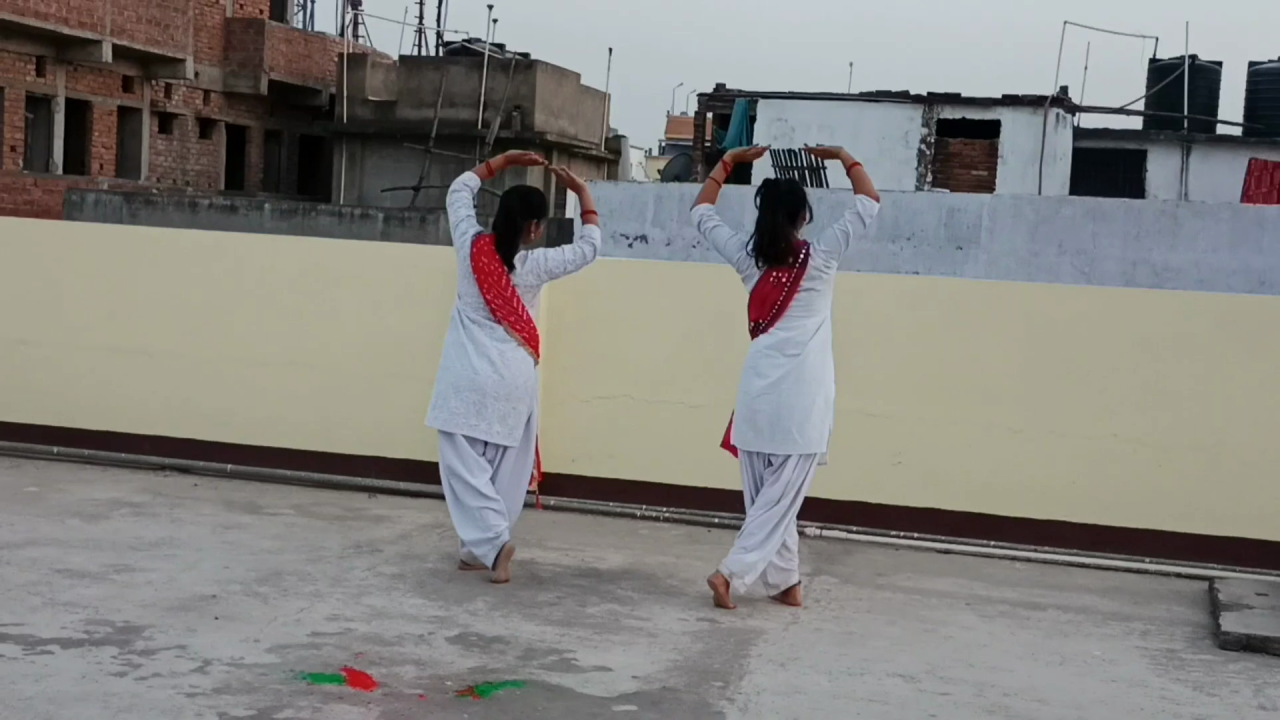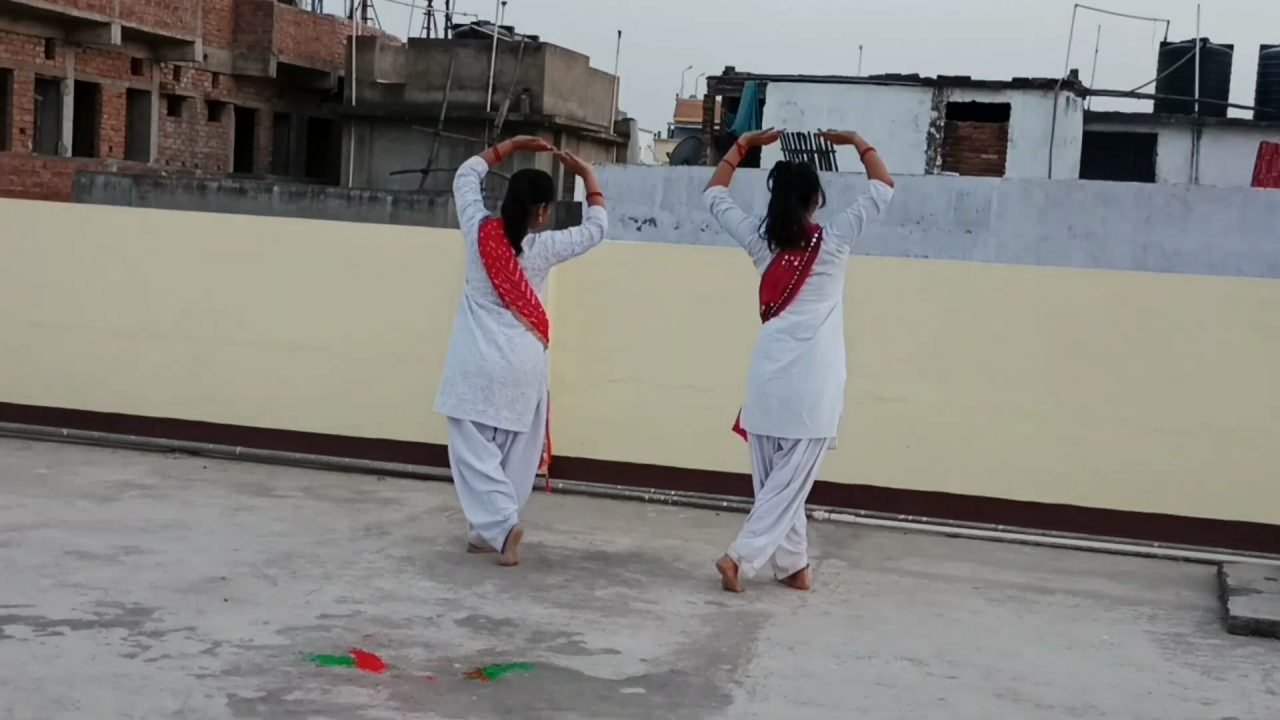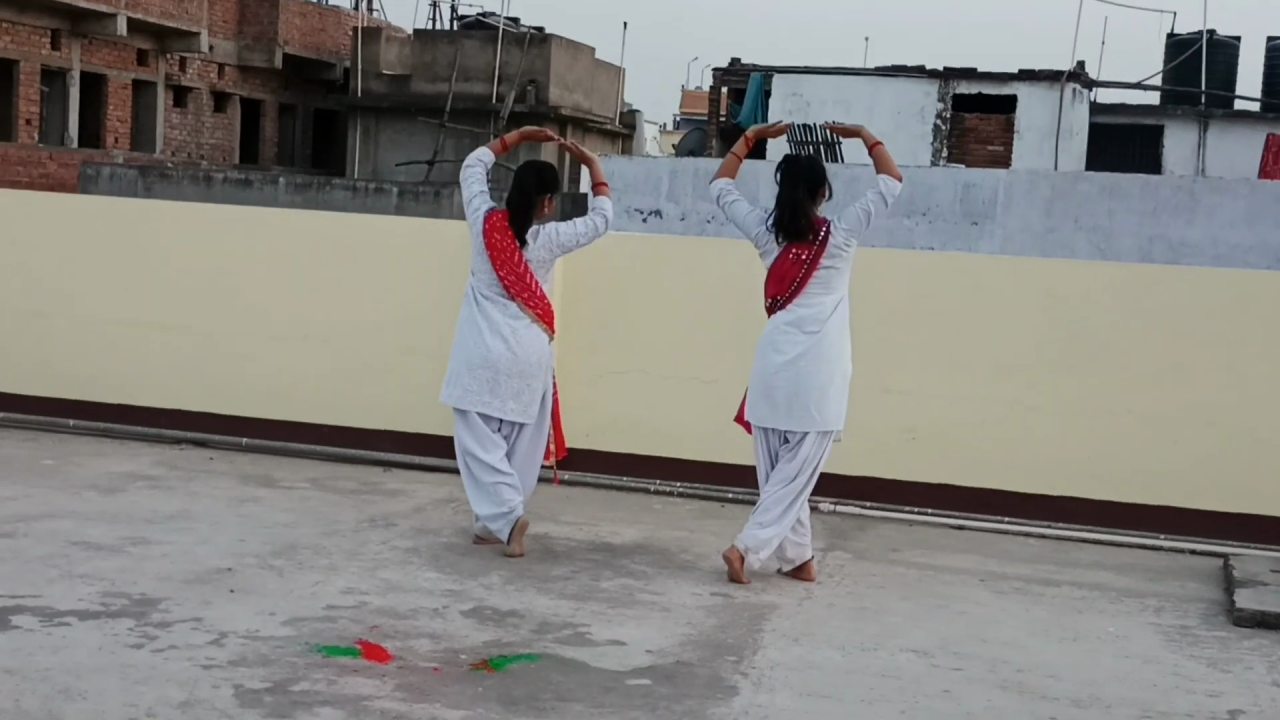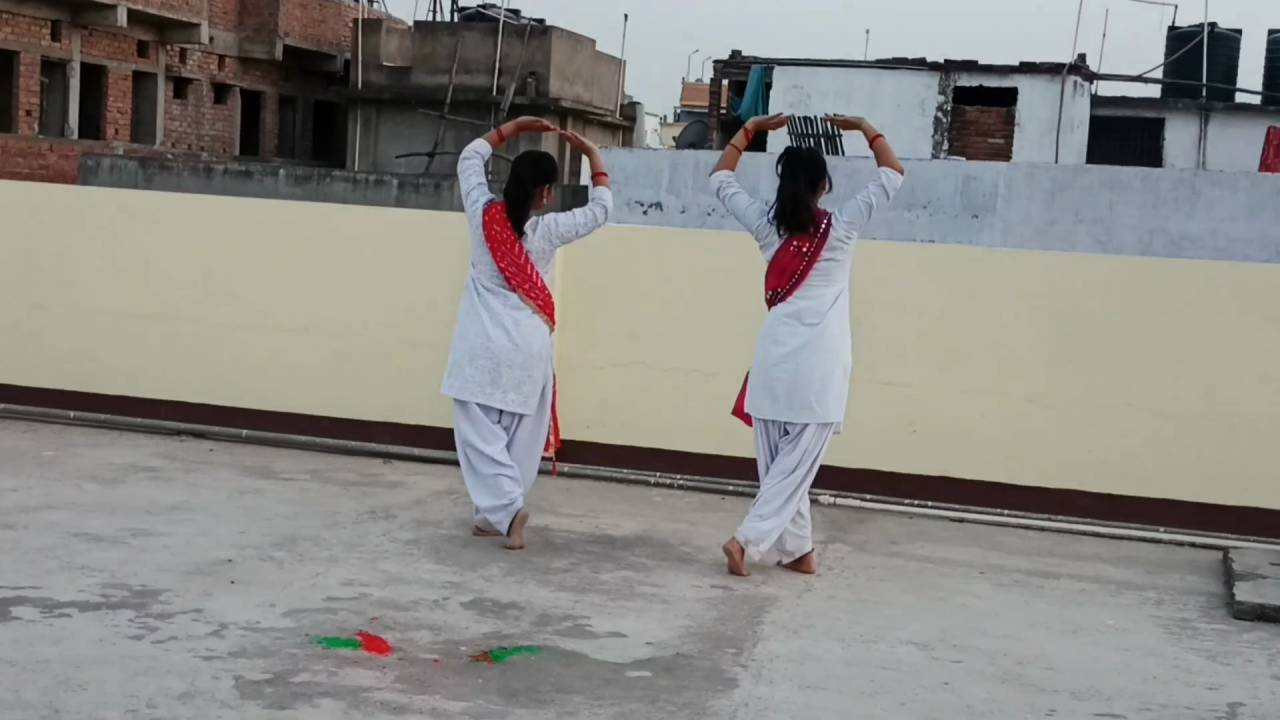
dt=0.3s
person 1, frame 1
left shoulder: (748, 257)
right shoulder: (821, 257)
left elbow: (702, 212)
right elbow: (869, 202)
left wrist: (728, 160)
right wrist: (844, 157)
left hip: (759, 389)
right hip: (802, 395)
left knee: (764, 495)
right knee: (782, 496)
left ankle: (783, 581)
right ankle: (733, 572)
person 1, frame 2
left shoulder: (759, 240)
right shoulder: (833, 242)
left elbow: (714, 195)
right elbow: (882, 188)
left wrist: (743, 144)
right wrist: (857, 143)
left hip: (770, 372)
right hip: (813, 378)
left knee: (773, 479)
right knee: (791, 480)
left ankle: (791, 565)
right ankle: (742, 556)
person 1, frame 3
left shoulder: (766, 233)
right shoulder: (840, 235)
left elbow: (721, 186)
right elbow: (891, 182)
left wrist: (750, 136)
right wrist: (865, 136)
left hip: (775, 365)
right hip: (819, 372)
left knee: (777, 471)
right knee: (797, 472)
left ankle: (796, 557)
right ankle: (748, 547)
person 1, frame 4
left shoulder: (766, 226)
right shoulder: (841, 228)
left elbow: (720, 179)
right elbow: (893, 175)
left wrist: (749, 129)
right wrist: (866, 129)
left hip: (775, 357)
right hip: (819, 363)
left knee: (778, 463)
right knee: (796, 465)
left ankle: (797, 549)
right ankle: (747, 540)
person 2, frame 1
left shoulder: (472, 247)
right shoulder: (535, 265)
left elbow: (459, 190)
right elbow: (589, 246)
left wrist: (503, 160)
right wrist: (582, 192)
left hip: (468, 378)
right hip: (514, 379)
left knee: (465, 464)
right knee: (506, 470)
left ankle: (491, 542)
right ankle: (479, 547)
person 2, frame 2
left shoulder: (479, 231)
right shoulder: (544, 248)
left elbow: (467, 175)
right elbow: (596, 228)
left wrist: (513, 145)
right wrist: (586, 174)
left hip: (476, 361)
right hip: (523, 363)
left knee: (474, 448)
right knee: (514, 453)
left ankle: (500, 525)
right ankle: (487, 531)
person 2, frame 3
left shoulder: (484, 222)
right shoulder: (548, 239)
left elbow: (473, 166)
right elbow: (601, 218)
left wrist: (518, 136)
right wrist: (592, 163)
left hip: (482, 353)
right hip: (528, 356)
left knee: (480, 440)
right knee: (521, 446)
left ankle: (506, 516)
right ankle: (493, 522)
person 2, frame 4
left shoulder: (484, 214)
right shoulder: (548, 230)
left elbow: (470, 157)
right elbow: (600, 209)
left wrist: (515, 127)
right wrist: (592, 154)
left hip: (483, 344)
right hip: (528, 347)
left knee: (480, 431)
right knee: (520, 437)
left ankle: (505, 509)
right ankle: (494, 514)
